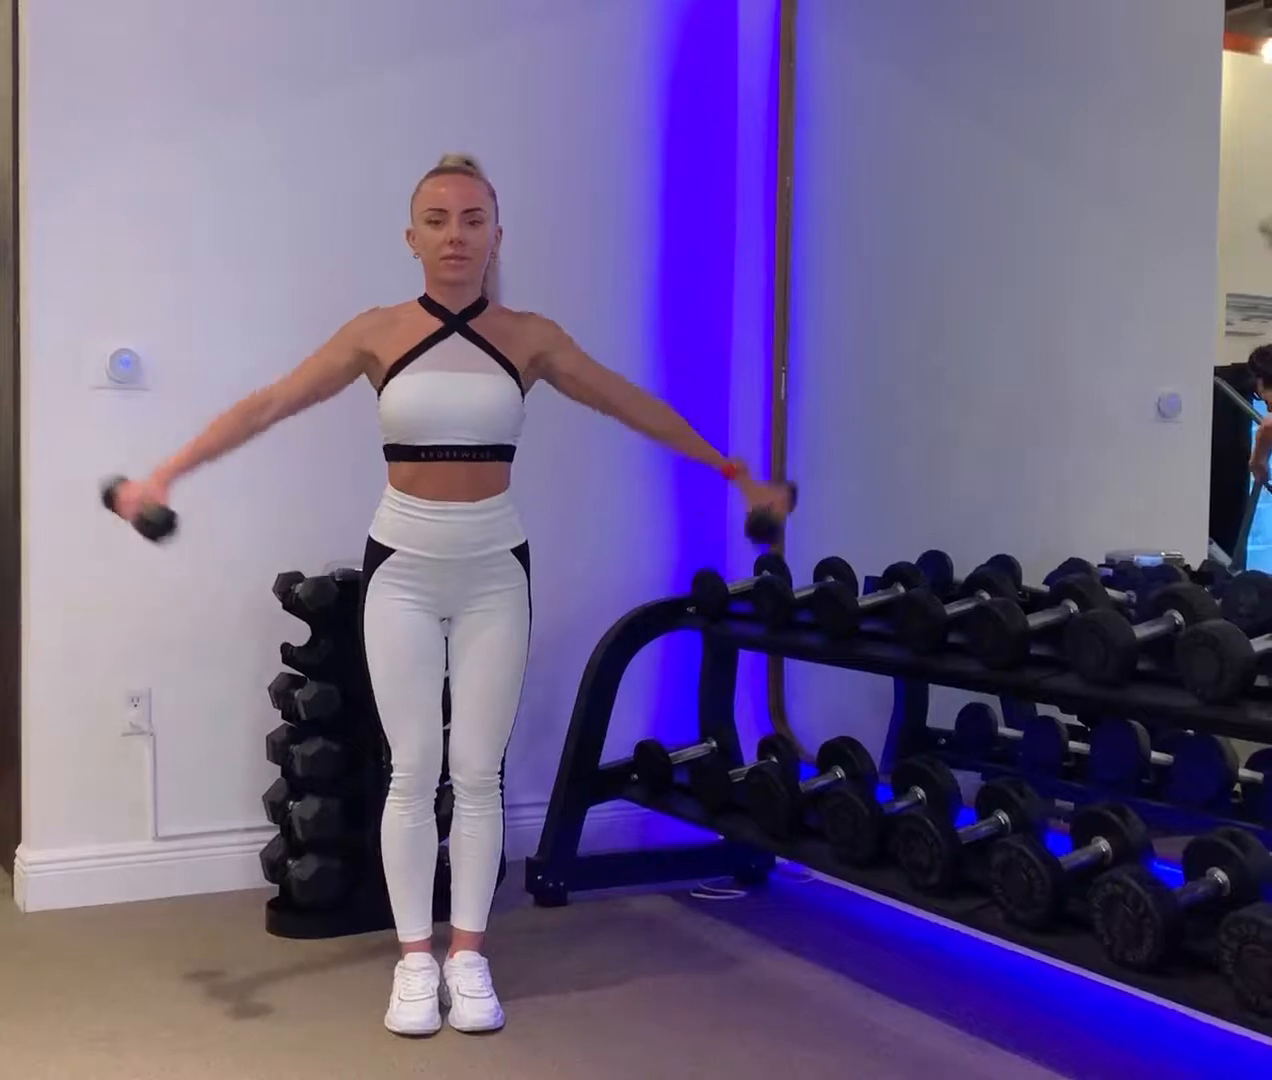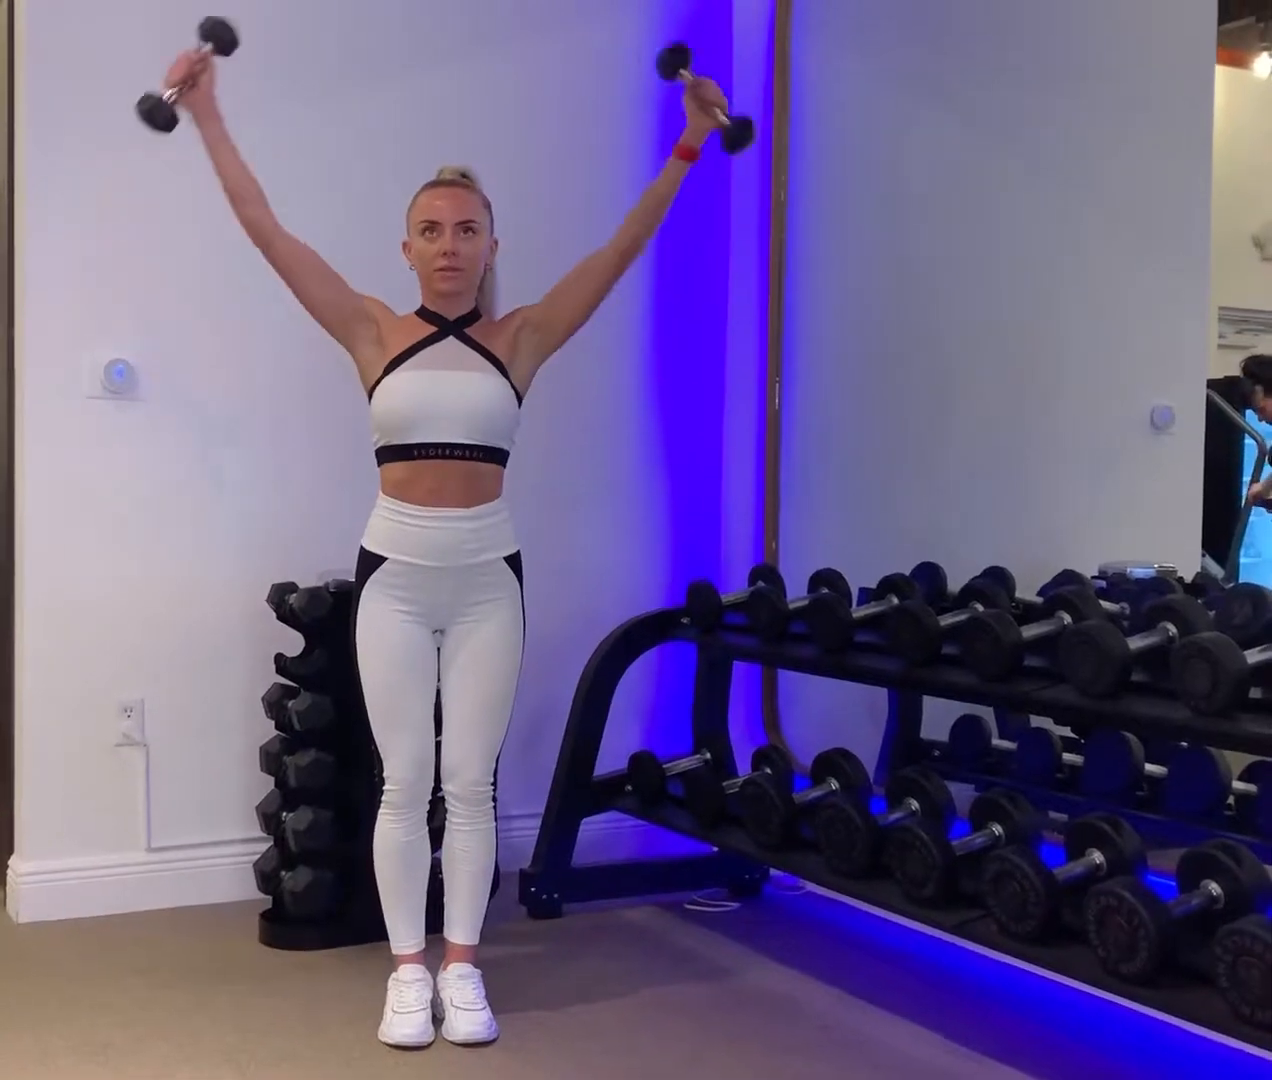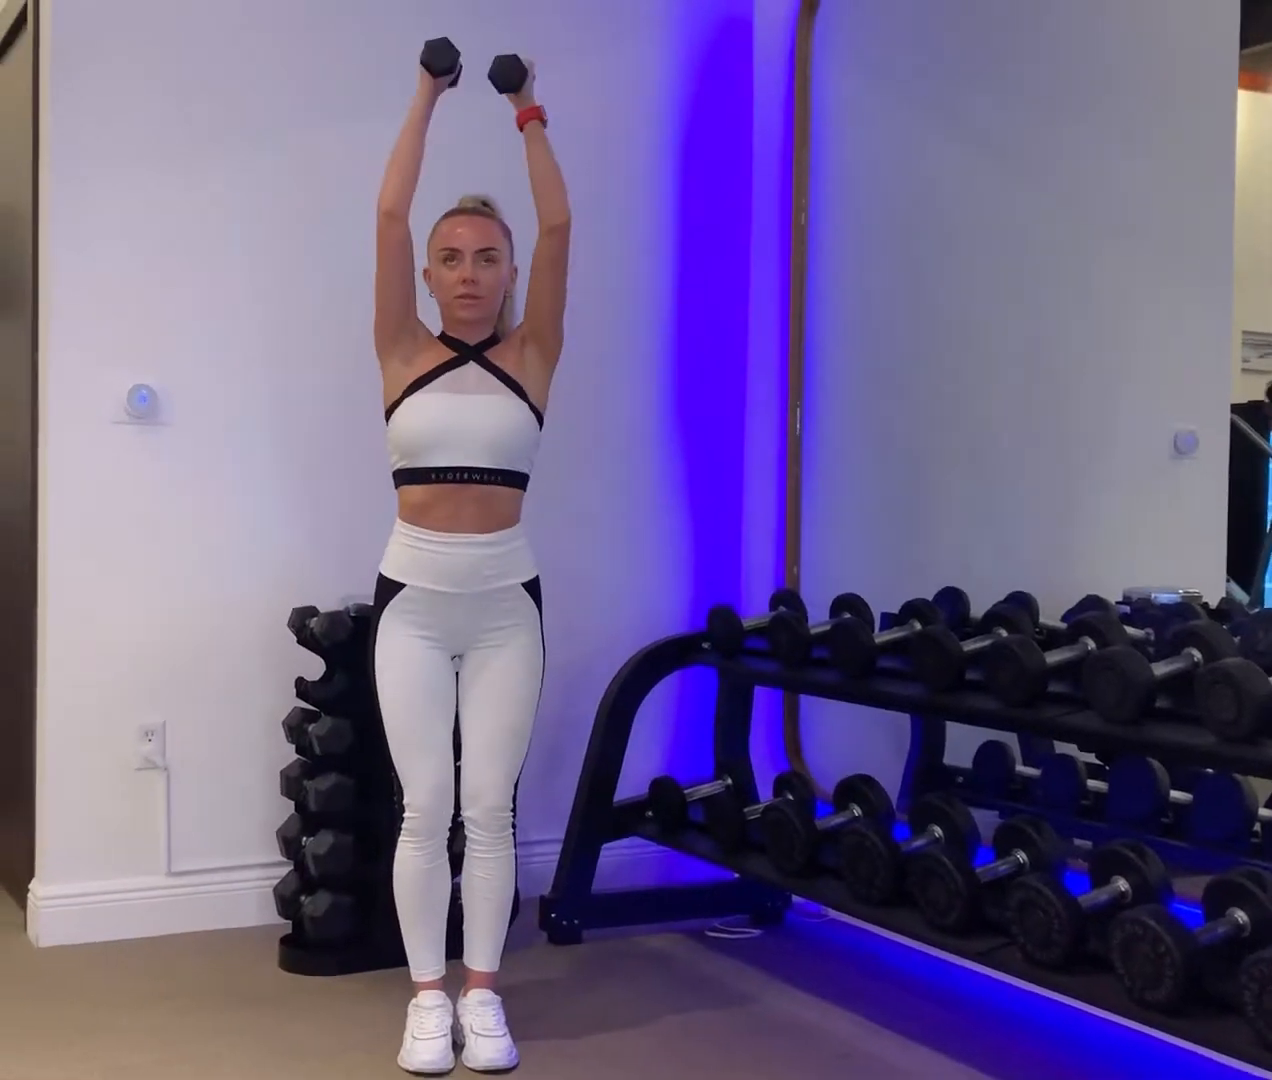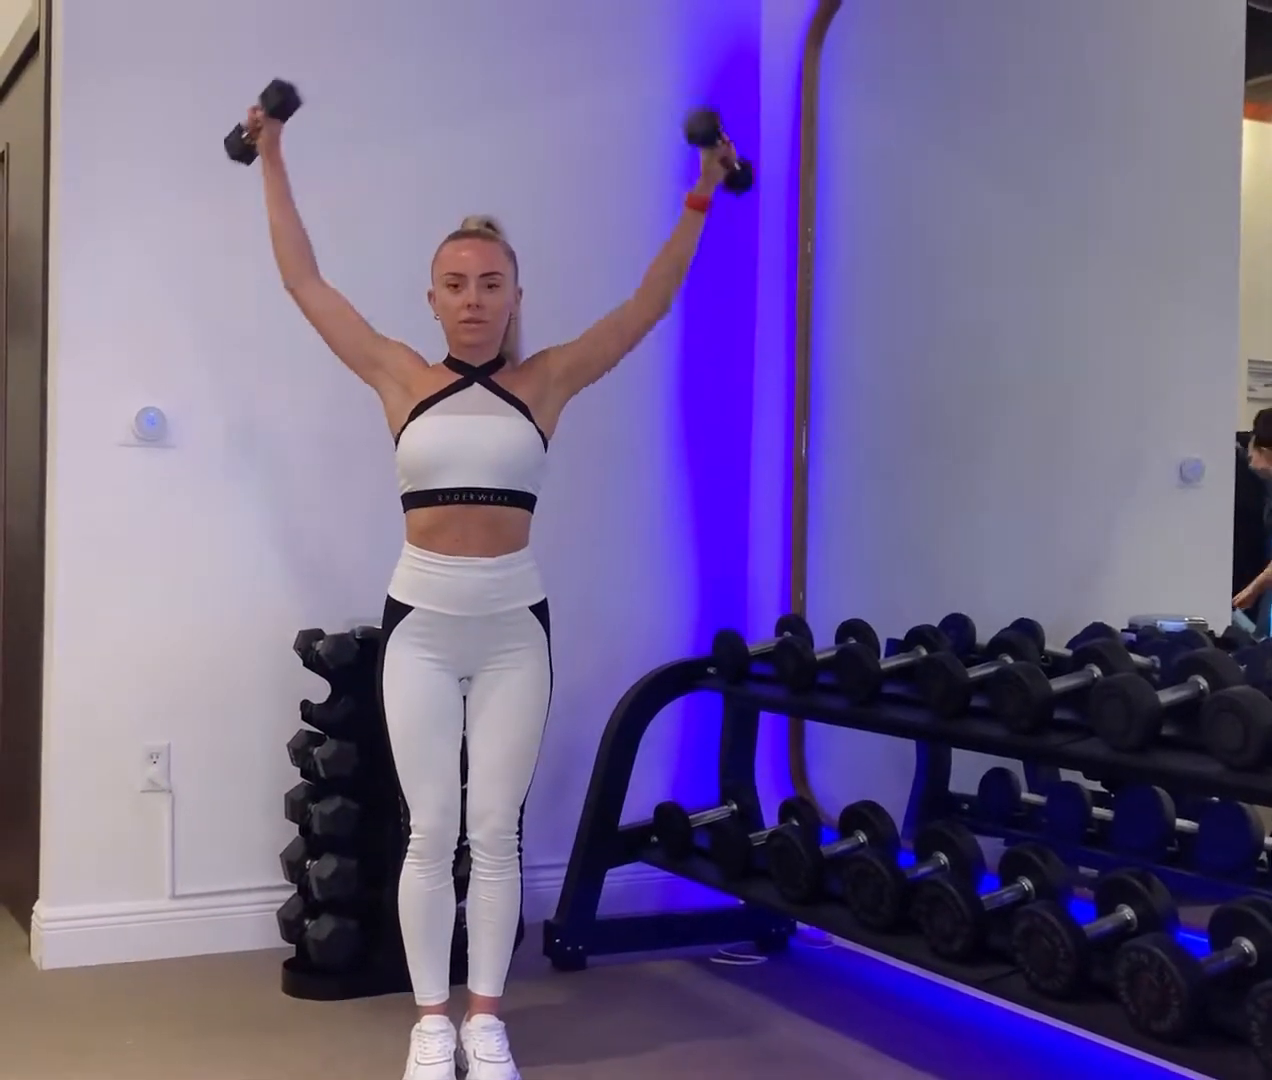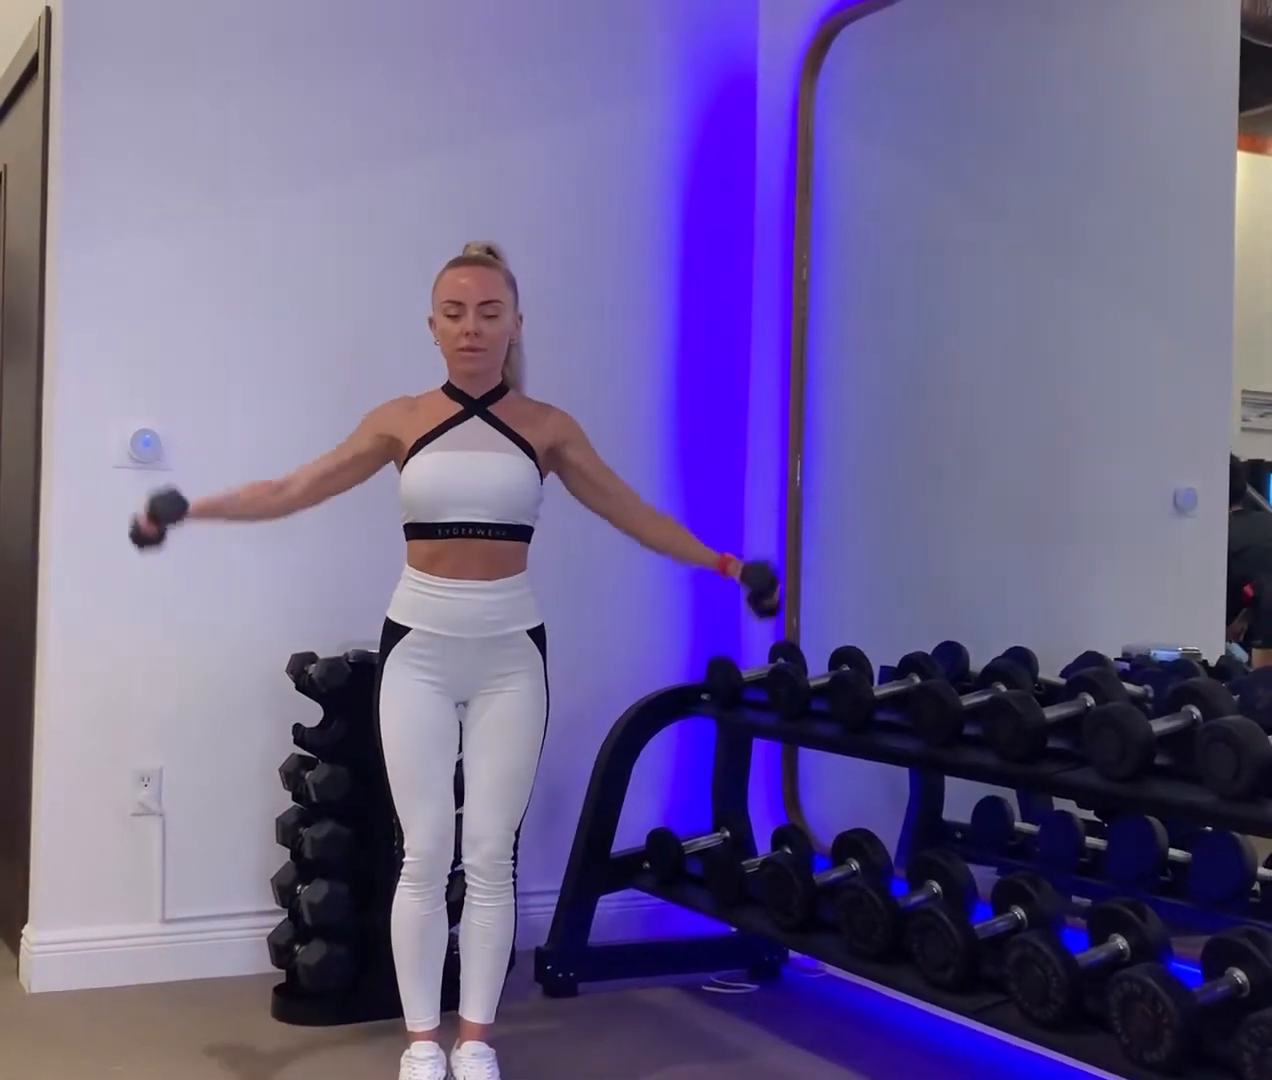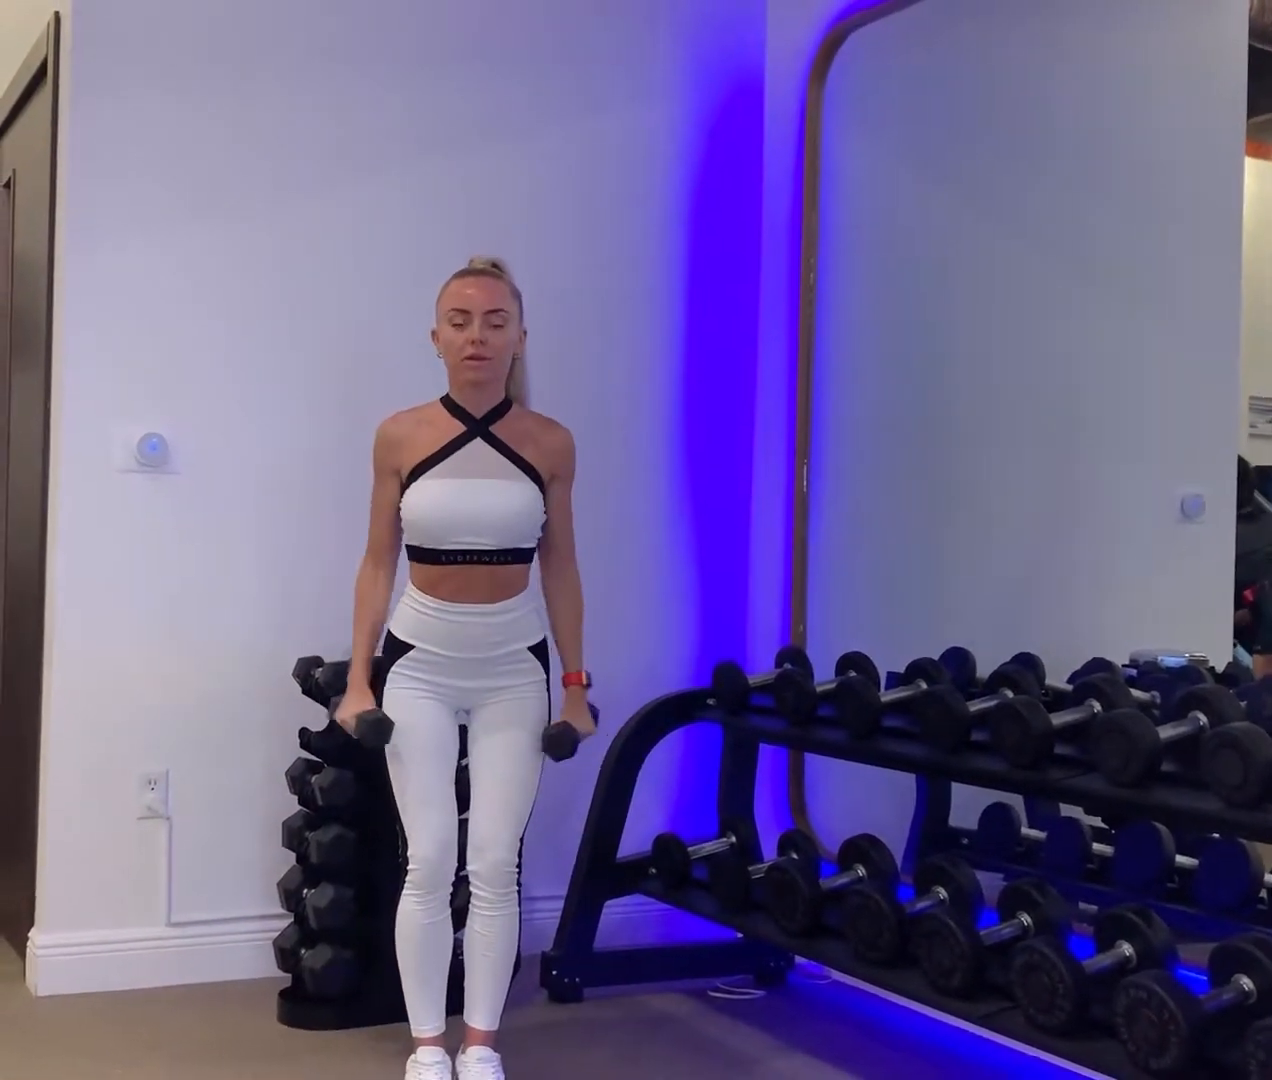
dt=0.7s
person 1, frame 1
left shoulder: (529, 335)
right shoulder: (377, 331)
left elbow: (634, 404)
right elbow: (267, 401)
left wrist: (738, 472)
right wrist: (167, 472)
left hip: (492, 569)
right hip: (402, 566)
left knee: (478, 772)
right knee: (413, 770)
left ankle: (468, 953)
right ankle: (415, 956)
person 1, frame 2
left shoulder: (519, 339)
right shoulder: (374, 333)
left elbow: (626, 245)
right elbow: (263, 228)
left wrist: (689, 149)
right wrist: (205, 113)
left hip: (486, 580)
right hip: (395, 576)
left knee: (470, 783)
right knee: (405, 781)
left ankle: (462, 965)
right ankle: (408, 966)
person 1, frame 3
left shoulder: (530, 360)
right shoulder: (404, 356)
left elbow: (557, 228)
right elbow: (388, 216)
left wrist: (526, 113)
right wrist: (426, 98)
left hip: (505, 603)
right hip: (413, 598)
left knee: (490, 808)
right knee: (426, 809)
left ankle: (482, 994)
right ankle: (427, 994)
person 1, frame 4
left shoulder: (543, 382)
right shoulder: (400, 377)
left elbow: (652, 300)
right elbow: (303, 279)
left wrist: (700, 196)
right wrist: (271, 161)
left hip: (512, 626)
right hip: (421, 623)
left knee: (495, 832)
right knee: (431, 830)
person 1, frame 5
left shoulder: (548, 425)
right shoulder: (399, 419)
left elbow: (632, 512)
right elbow: (296, 489)
left wrist: (724, 564)
right wrist: (195, 509)
left hip: (510, 652)
right hip: (419, 647)
left knee: (491, 856)
right knee: (424, 854)
person 1, frame 6
left shoulder: (550, 443)
right shoulder: (399, 436)
left elbow: (560, 570)
right elbow: (377, 565)
left wrist: (575, 685)
right wrist: (358, 680)
left hip: (513, 671)
right hip: (418, 666)
left knee: (495, 865)
right knee: (429, 862)
